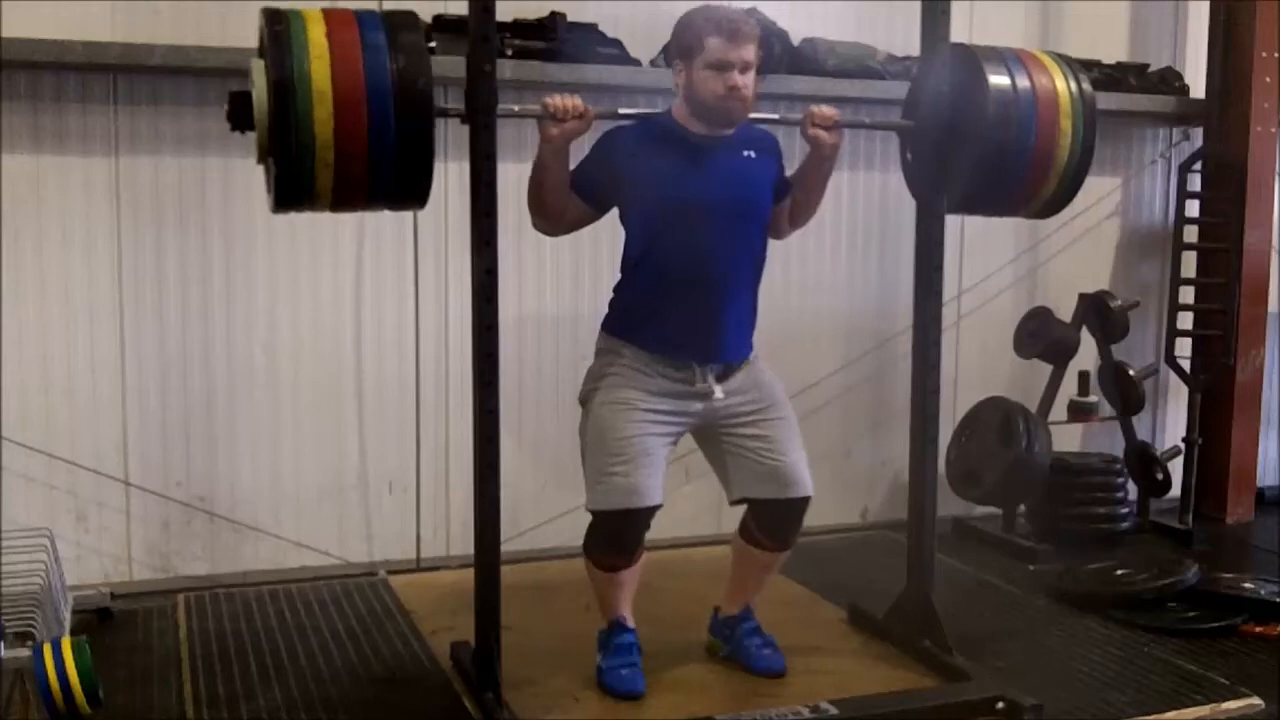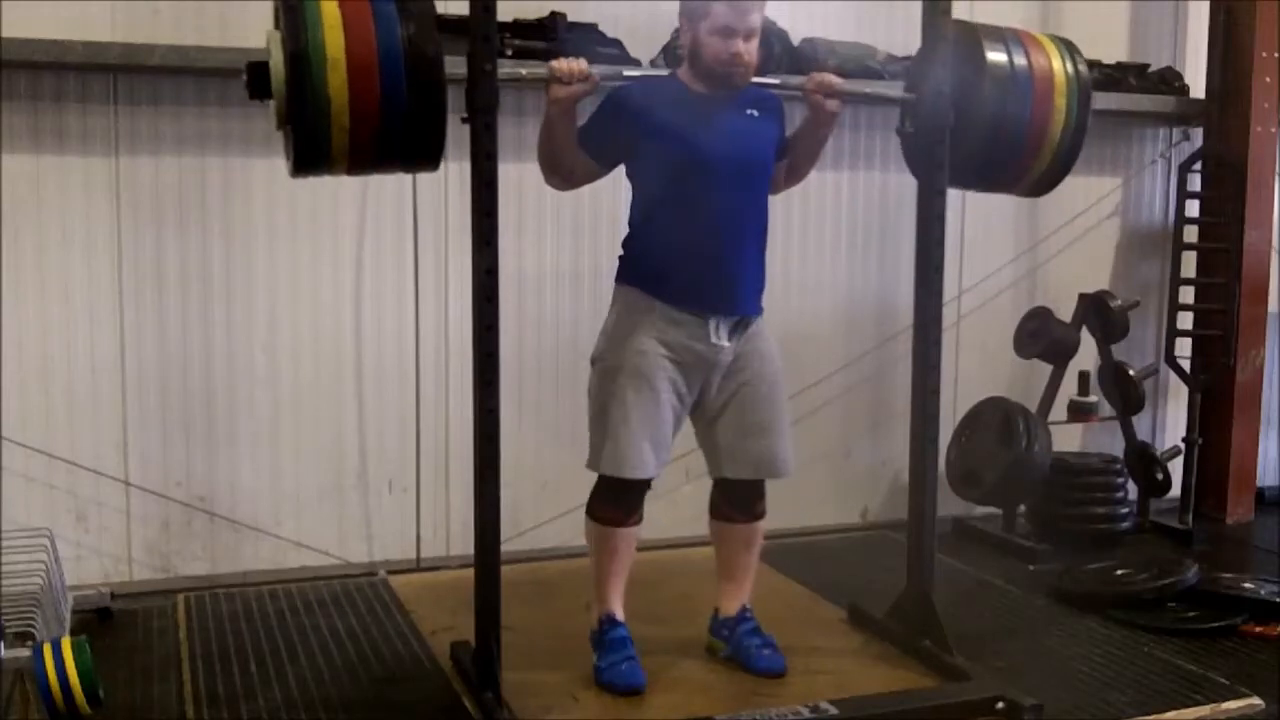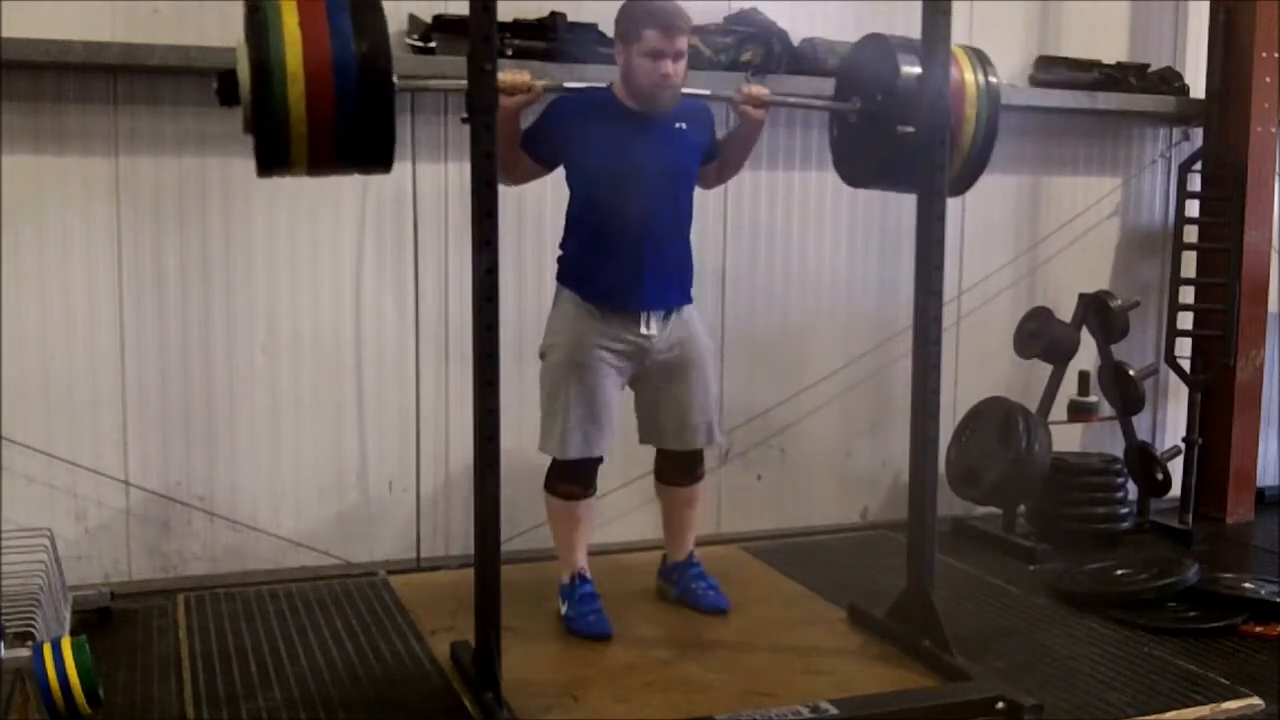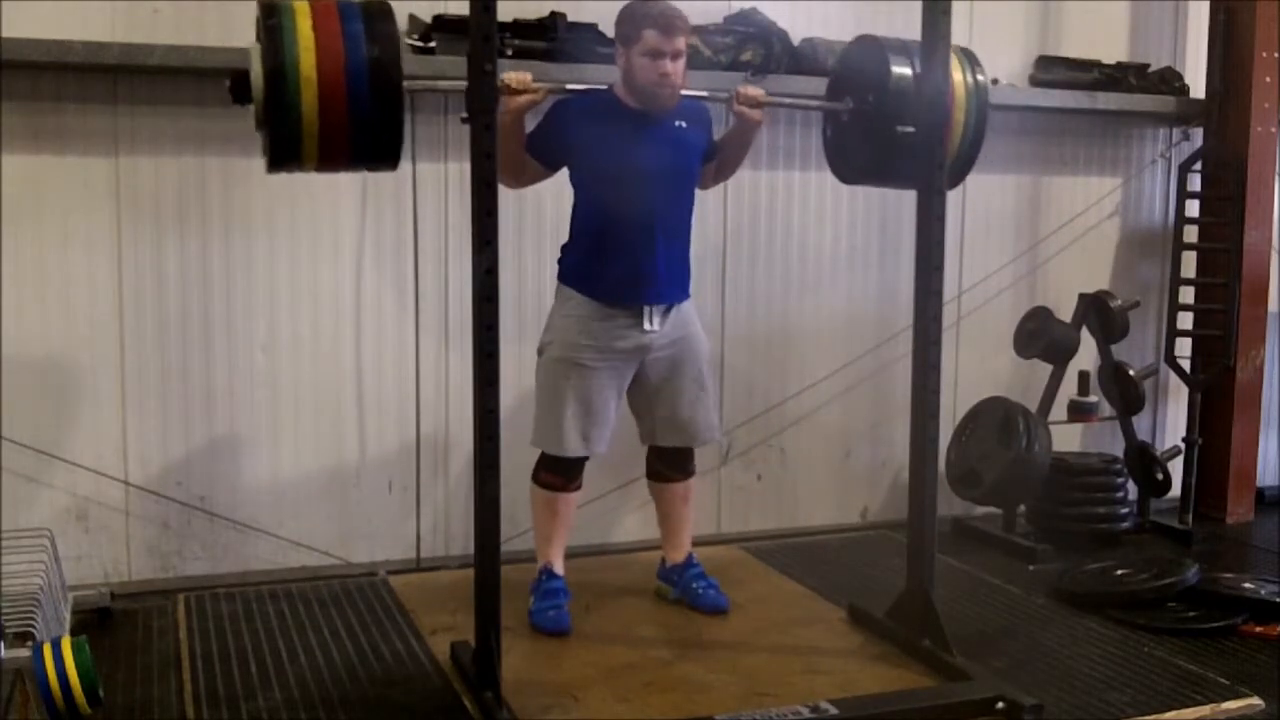
dt=1s
person 1, frame 1
left shoulder: (762, 149)
right shoulder: (631, 147)
left elbow: (782, 221)
right elbow: (552, 220)
left wrist: (821, 156)
right wrist: (553, 147)
left hip: (736, 368)
right hip: (638, 367)
left knee: (788, 500)
right knee: (624, 513)
left ankle: (733, 619)
right ankle: (618, 633)
person 1, frame 2
left shoulder: (764, 107)
right shoulder: (639, 103)
right elbow: (563, 174)
left wrist: (822, 118)
right wrist: (559, 107)
left hip: (742, 324)
right hip: (652, 318)
left knee: (745, 477)
right knee: (624, 476)
left ankle: (732, 618)
right ankle: (610, 628)
person 1, frame 3
left shoulder: (695, 118)
right shoulder: (576, 115)
right elbow: (512, 170)
left wrist: (749, 125)
right wrist: (506, 113)
left hip: (675, 314)
right hip: (589, 315)
left knee: (686, 448)
right knee: (577, 455)
left ankle: (679, 564)
right ankle: (576, 582)
person 1, frame 4
left shoulder: (693, 118)
right shoulder: (579, 115)
right elbow: (515, 174)
left wrist: (746, 127)
right wrist: (510, 116)
left hip: (672, 313)
right hip: (589, 313)
left knee: (677, 445)
right knee: (564, 450)
left ankle: (678, 564)
right ankle: (549, 577)
